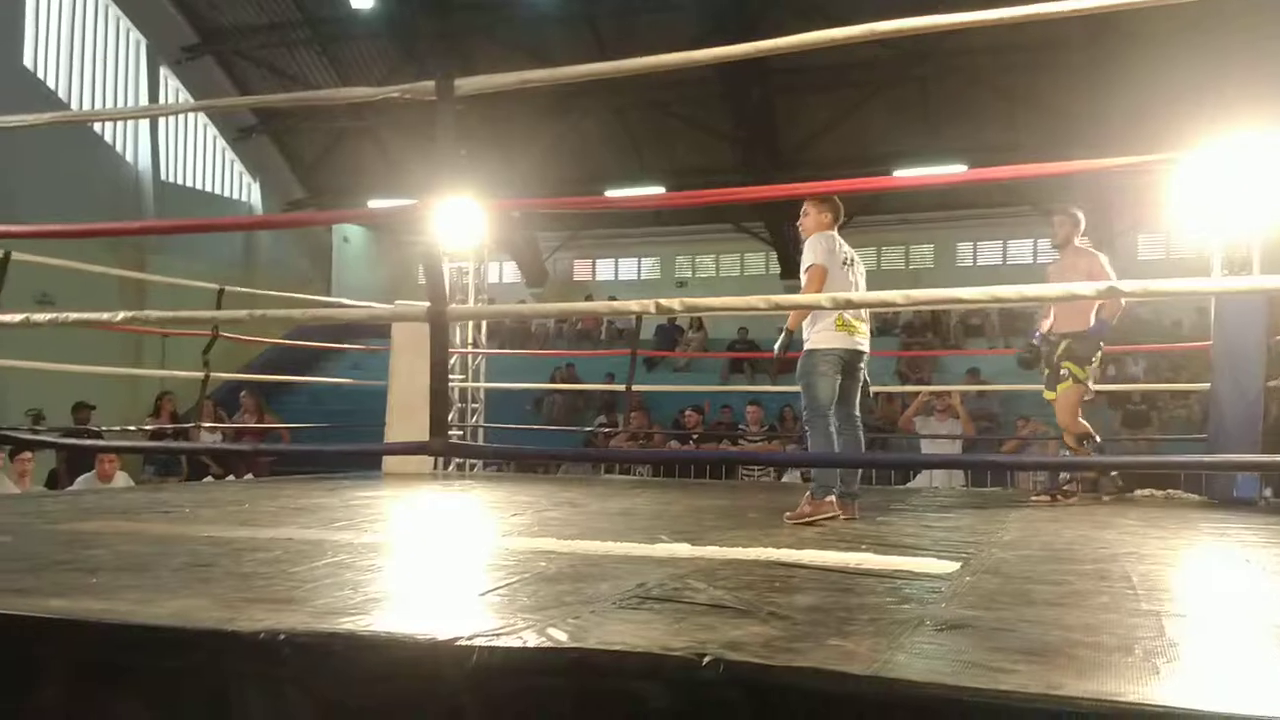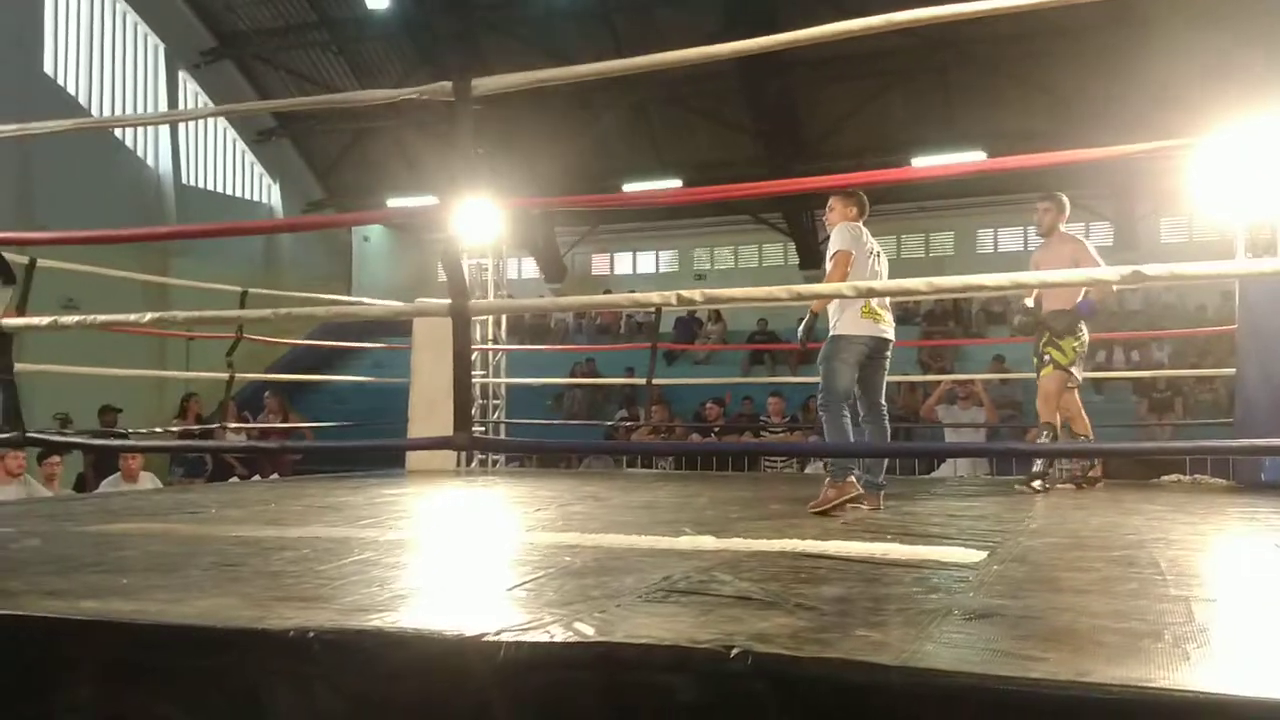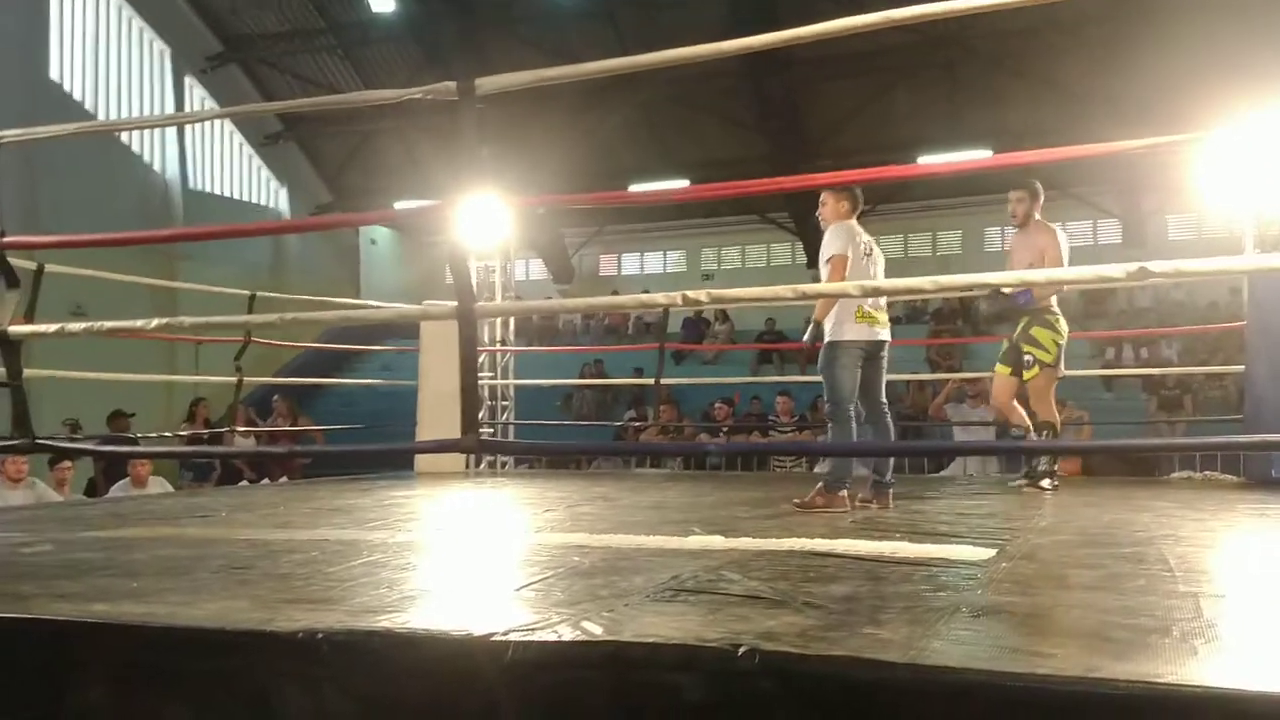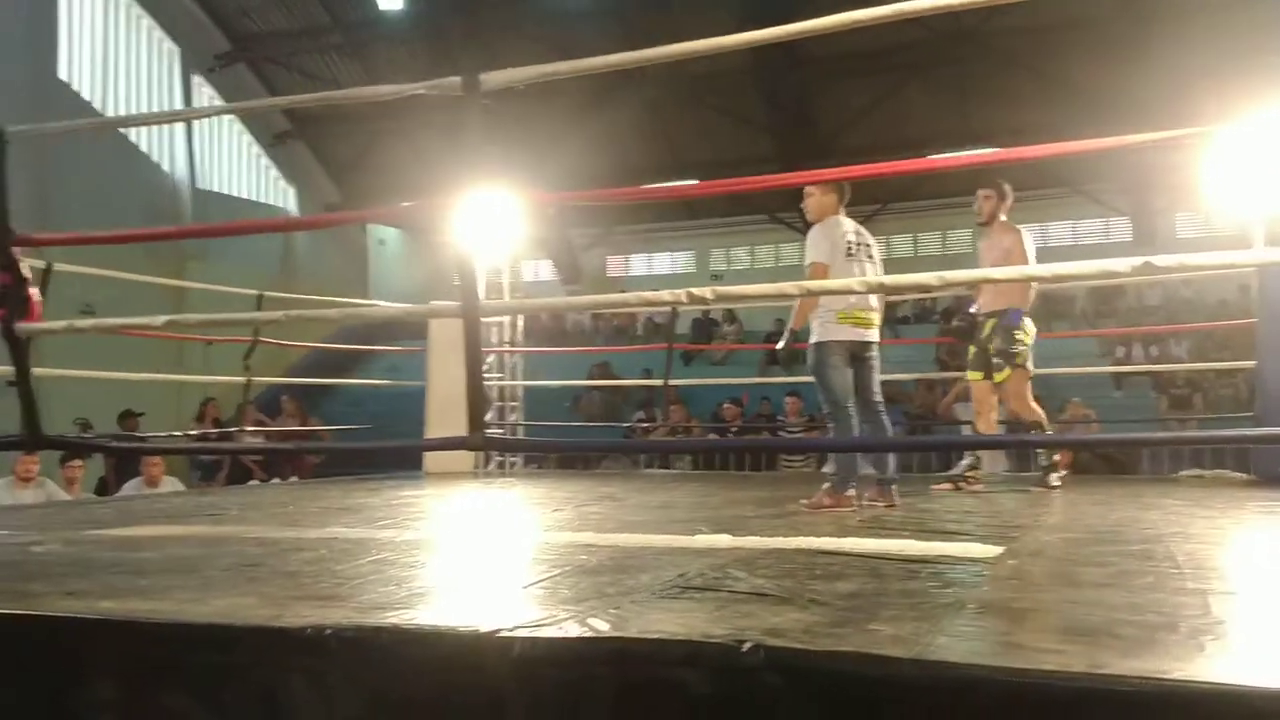
dt=0.4s
person 1, frame 1
left shoulder: (819, 241)
right shoulder: (851, 256)
left elbow: (813, 287)
left wrist: (787, 331)
right wrist: (860, 368)
left hip: (825, 342)
right hip: (856, 343)
left knee: (819, 417)
right knee: (848, 420)
left ankle: (822, 496)
right ankle: (847, 498)
person 1, frame 2
left shoulder: (846, 231)
right shoulder: (875, 249)
left elbow: (839, 271)
left wrist: (812, 314)
left hip: (852, 330)
right hip: (881, 331)
left knee: (832, 402)
right knee: (873, 410)
left ankle: (842, 479)
right ankle: (873, 488)
person 1, frame 3
left shoulder: (839, 231)
right shoulder: (870, 244)
left elbow: (836, 277)
left wrist: (815, 322)
left hip: (847, 334)
right hip: (876, 334)
left knee: (841, 411)
right knee: (876, 411)
left ankle: (835, 489)
right ankle: (880, 488)
person 1, frame 4
left shoulder: (823, 231)
right shoulder: (864, 236)
left elbow: (815, 285)
right elbow: (879, 290)
left wrist: (791, 330)
left hip: (833, 333)
right hip: (866, 333)
left knee: (840, 411)
right knee: (872, 409)
left ankle: (842, 490)
right ankle: (886, 485)
person 2, frame 1
left shoulder: (1092, 260)
right shoulder: (1054, 268)
left elbow: (1115, 300)
left wrist: (1095, 337)
right wrist: (1036, 340)
left hip: (1080, 344)
right hip: (1055, 345)
left knee: (1067, 417)
right knee: (1067, 419)
right ankle: (1065, 482)
person 2, frame 2
left shoulder: (1076, 247)
right shoulder: (1038, 253)
left elbow: (1105, 284)
left wrist: (1076, 312)
right wrist: (1027, 311)
left hip: (1068, 332)
right hip: (1046, 332)
left knee: (1046, 401)
right knee: (1069, 405)
left ankle: (1041, 471)
right ankle: (1088, 469)
person 2, frame 3
left shoulder: (1050, 236)
right shoulder: (1015, 240)
left elbow: (1055, 283)
left wrist: (1013, 300)
right wrist: (1000, 296)
left hip: (1043, 322)
right hip: (1019, 325)
left knee: (1040, 400)
right knee: (1000, 398)
left ankle: (1048, 469)
right ankle: (1037, 457)
person 2, frame 4
left shoulder: (1014, 237)
right shoulder: (984, 241)
left elbow: (1025, 283)
left wrist: (1013, 325)
right wrist: (971, 313)
left hip: (1006, 324)
right hip: (983, 325)
left knee: (1019, 400)
right knee: (980, 403)
left ankle: (1050, 465)
right ankle: (970, 469)
